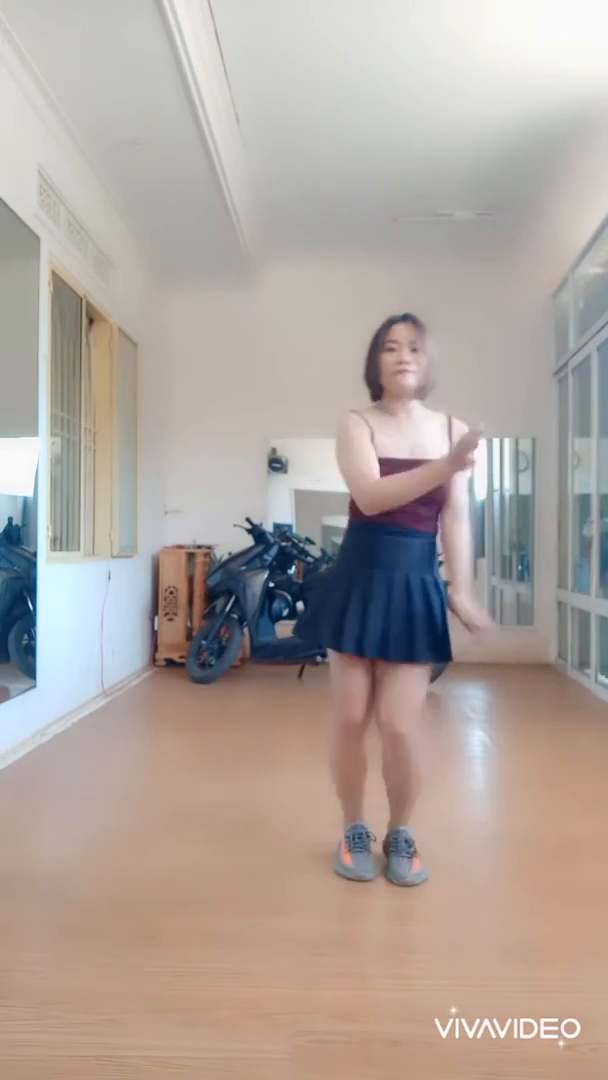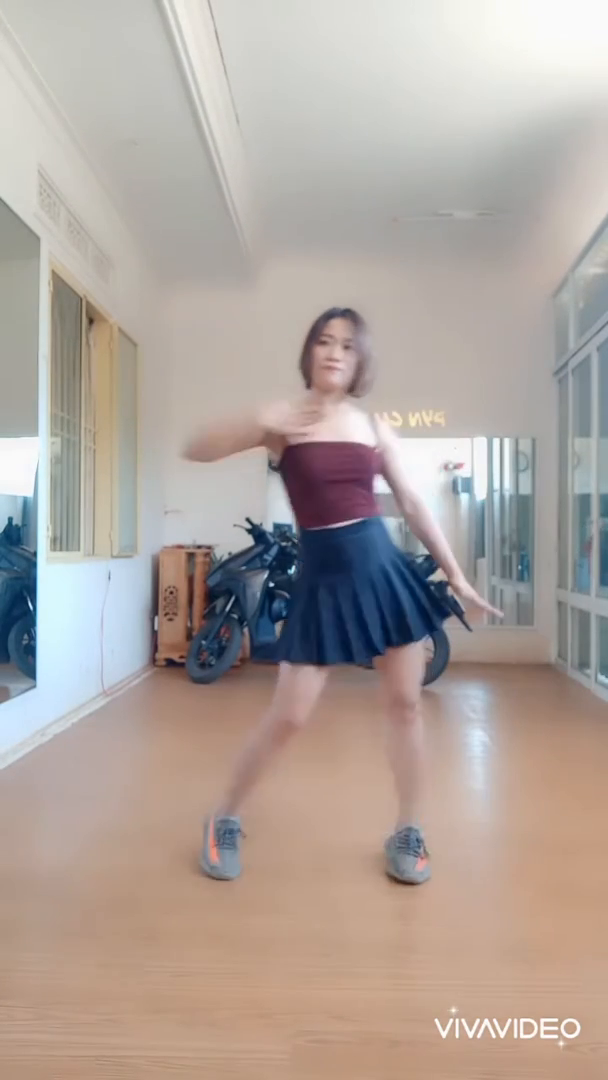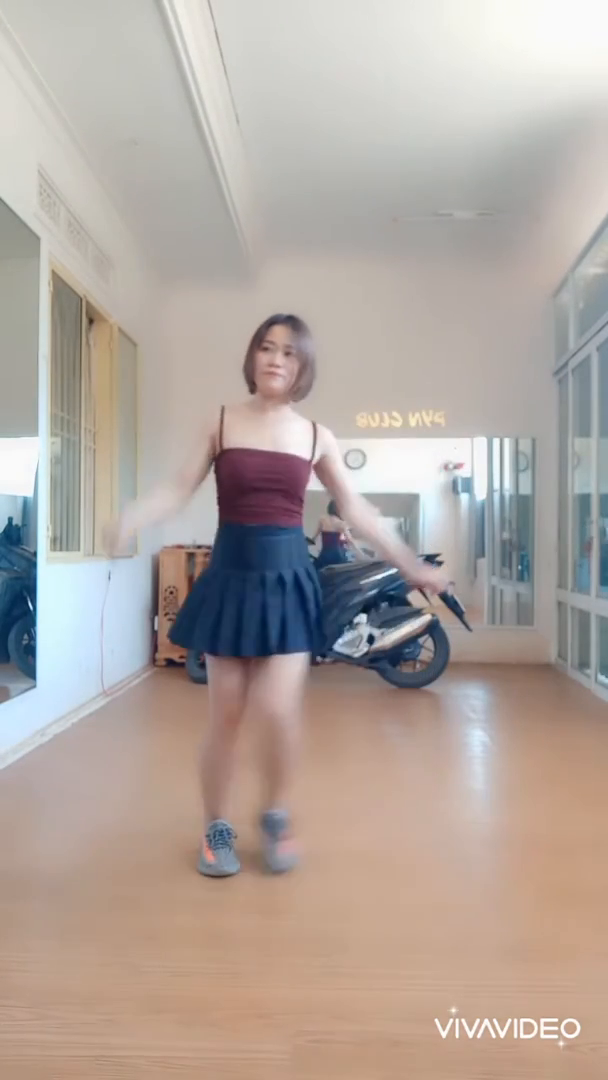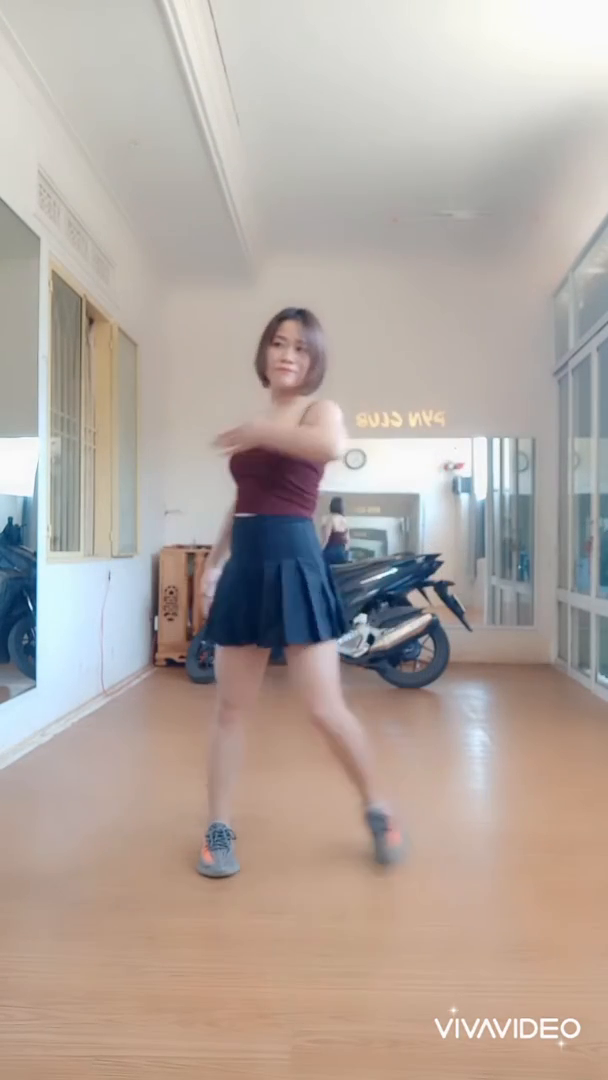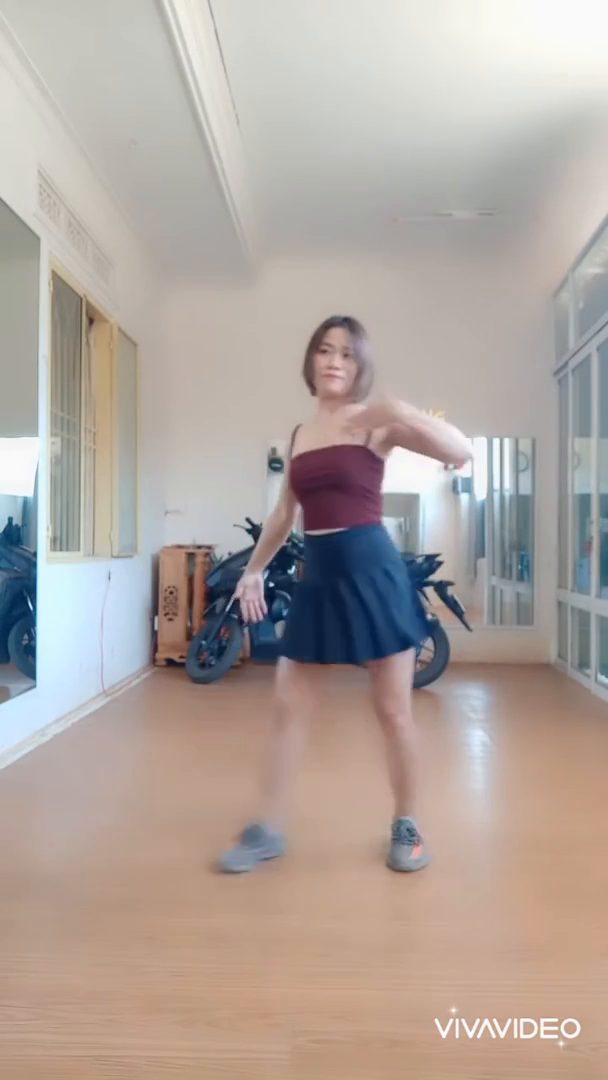
dt=0.4s
person 1, frame 1
left shoulder: (452, 429)
right shoulder: (357, 424)
left elbow: (456, 516)
right elbow: (370, 497)
left wrist: (464, 588)
right wrist: (440, 469)
left hip: (416, 585)
right hip: (356, 579)
left knee: (398, 728)
right knee: (351, 718)
left ankle: (401, 834)
right ankle: (356, 831)
person 1, frame 2
left shoulder: (375, 429)
right shoulder: (281, 418)
left elbow: (411, 503)
right elbow: (196, 451)
left wrist: (455, 573)
right wrist: (264, 427)
left hip: (382, 570)
right hip: (322, 578)
left knee: (404, 705)
right knee: (287, 719)
left ankle: (406, 832)
right ankle: (223, 820)
person 1, frame 3
left shoulder: (316, 436)
right shoulder: (221, 421)
left elbow: (355, 509)
right elbow: (179, 490)
left wrist: (409, 563)
right wrist: (128, 522)
left hip: (288, 579)
right hip: (231, 577)
left knee: (278, 710)
right knee: (225, 715)
left ankle: (276, 814)
right ankle: (216, 826)
person 1, frame 4
left shoulder: (317, 411)
right shoulder: (257, 422)
left elbow: (332, 446)
left wrist: (255, 433)
right wrist: (213, 563)
left hip: (295, 564)
right hip: (245, 570)
left knee: (324, 708)
right knee: (231, 707)
left ankle: (376, 809)
right ankle: (219, 828)
person 1, frame 5
left shoulder: (378, 422)
right shoulder: (299, 435)
left elbow: (459, 453)
right elbow: (285, 513)
left wrist: (400, 410)
right wrist: (253, 569)
left hip: (376, 576)
right hip: (320, 581)
left knee: (393, 713)
right knee: (287, 709)
left ankle: (406, 823)
right ankle: (267, 828)
